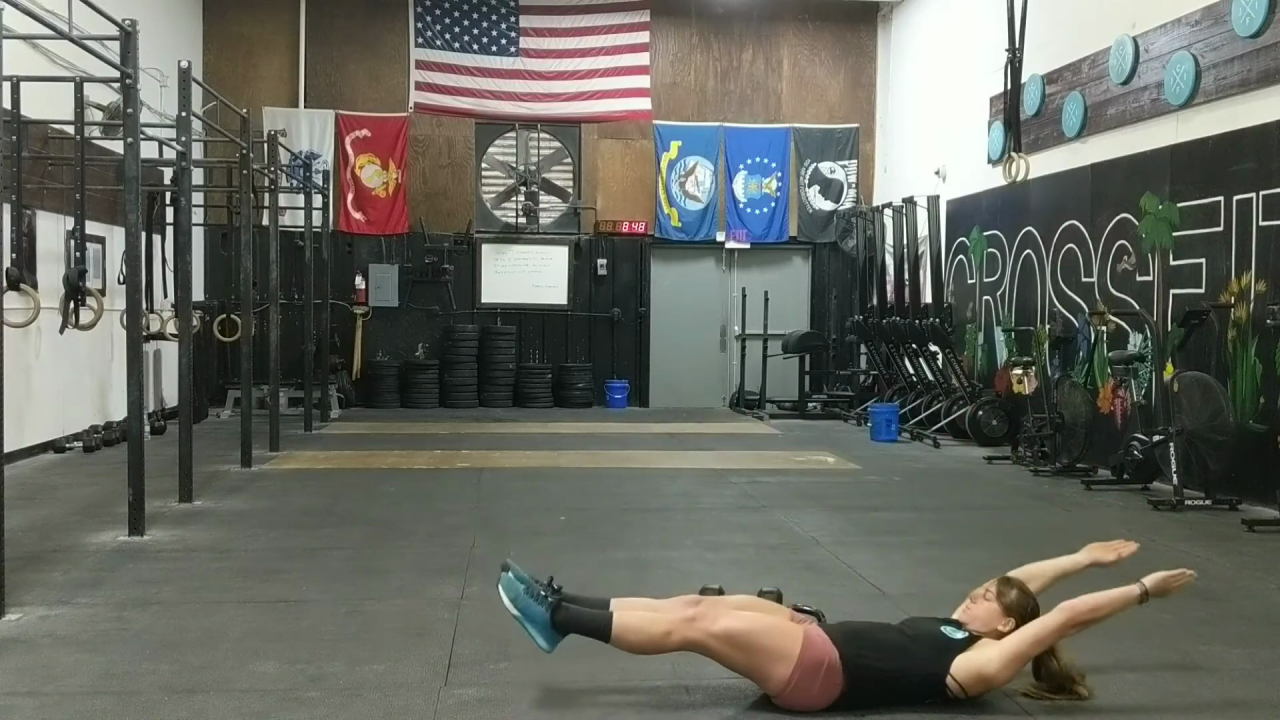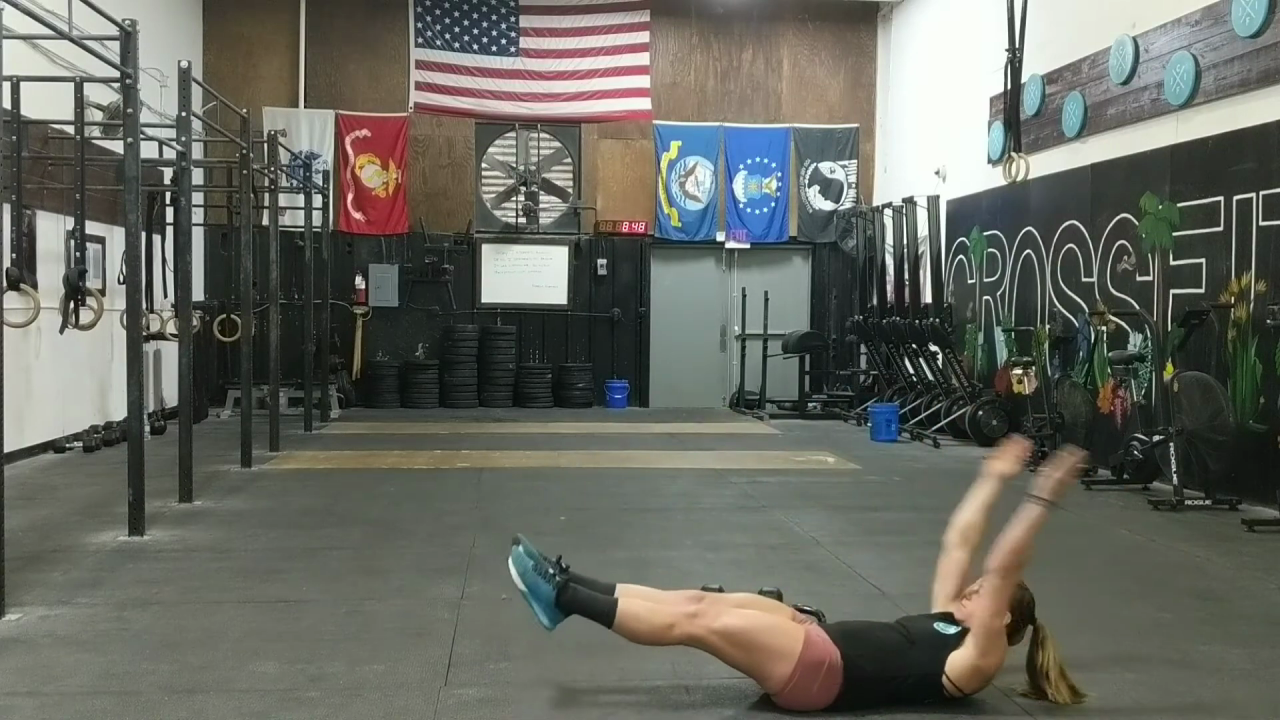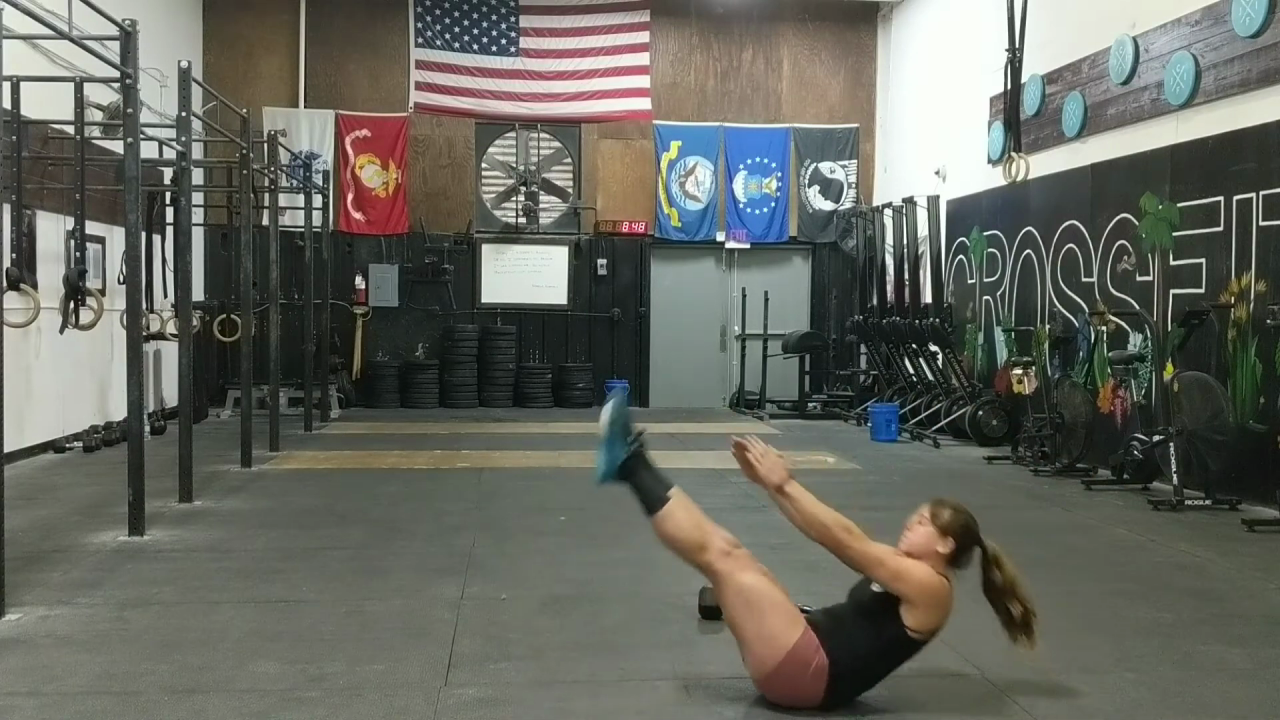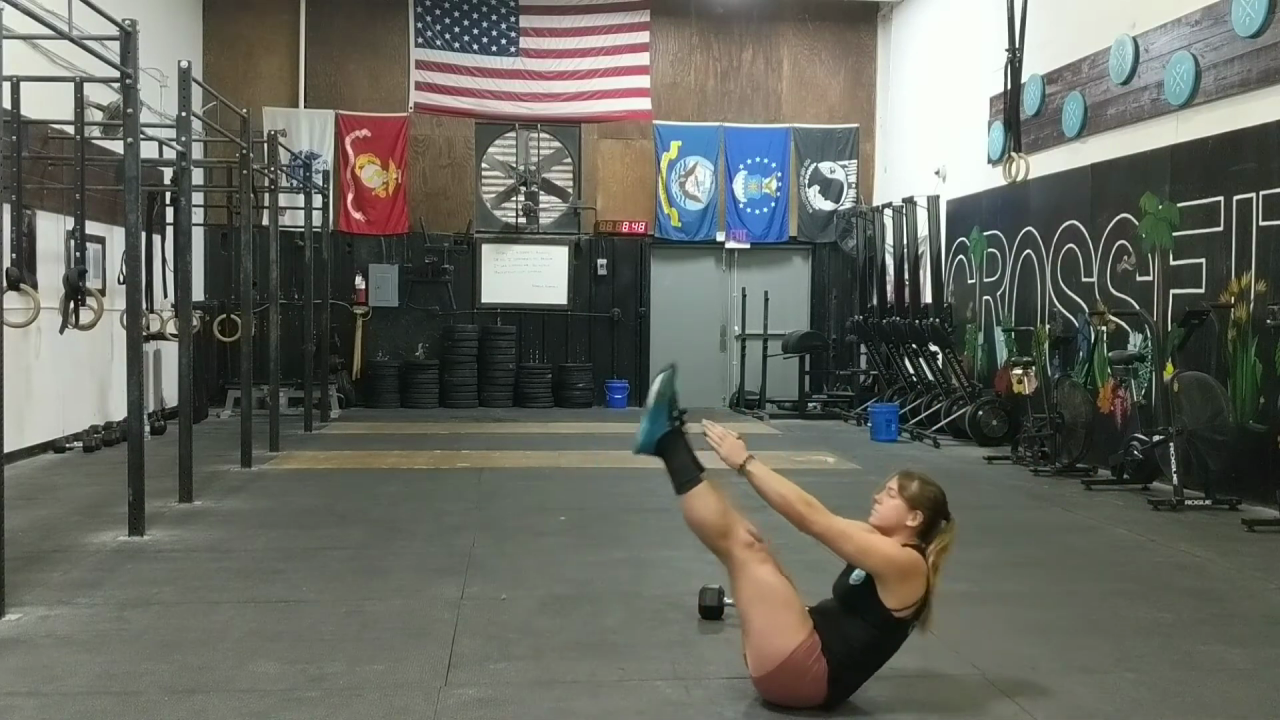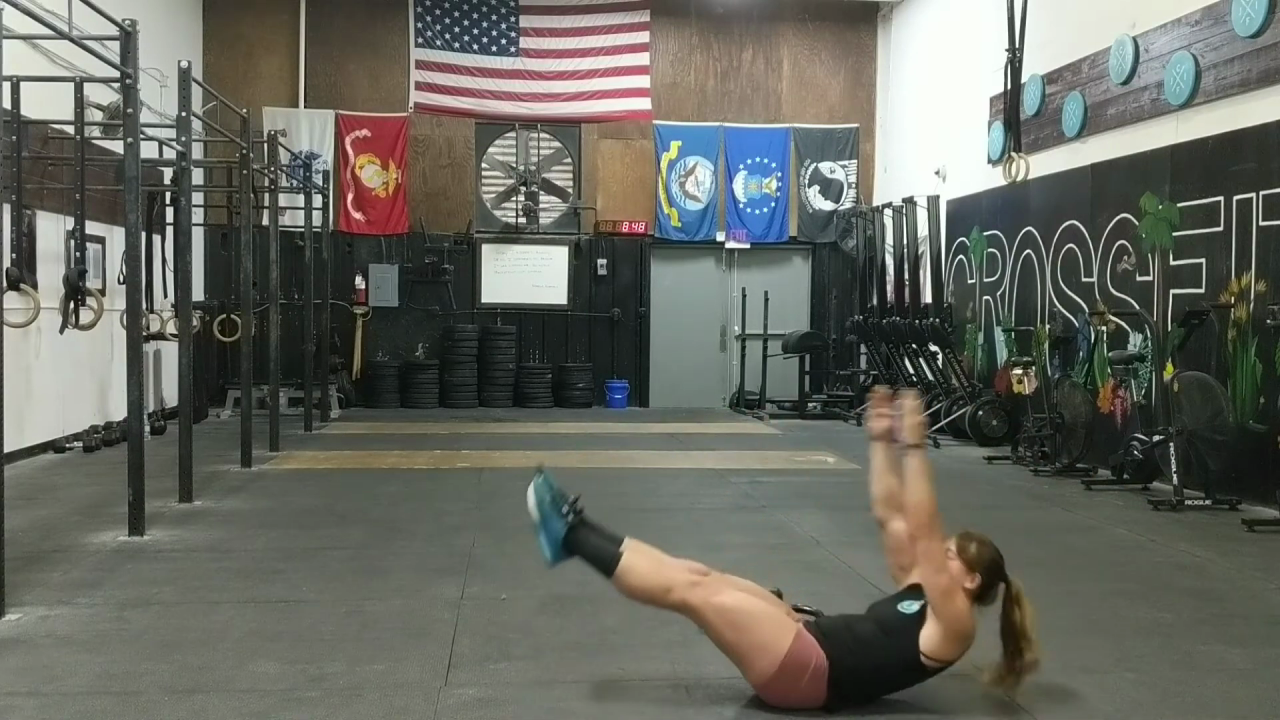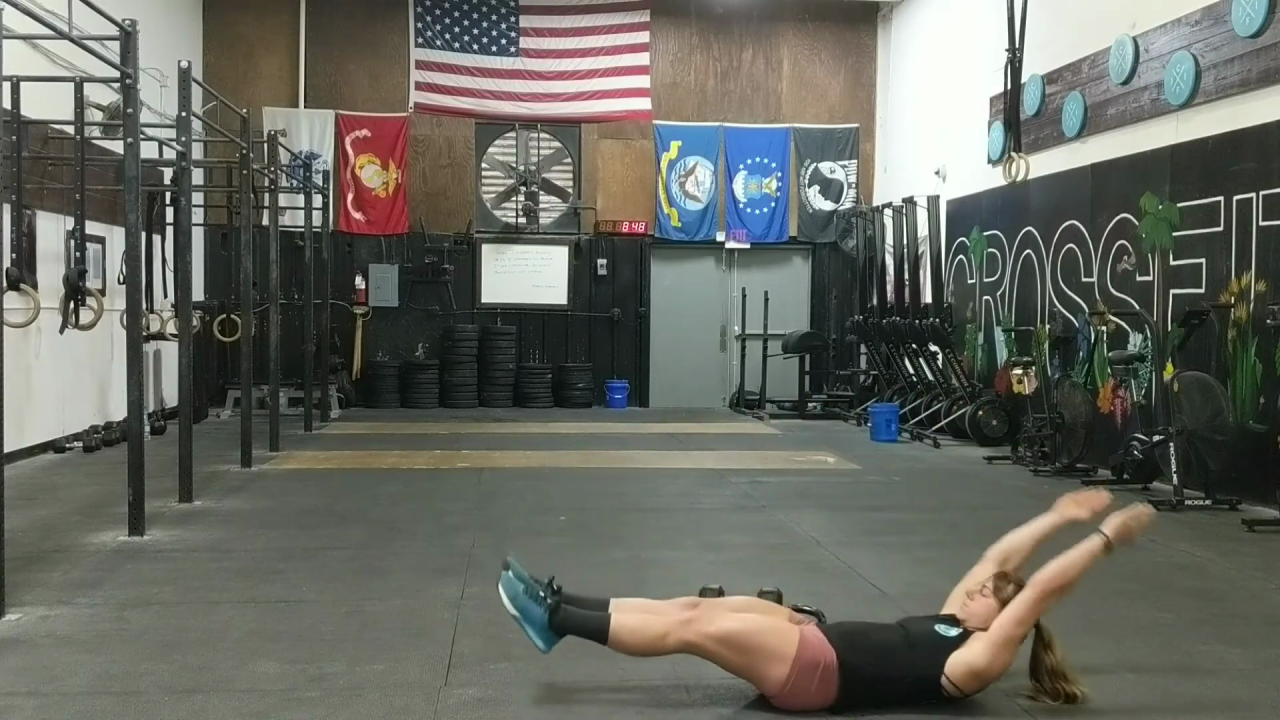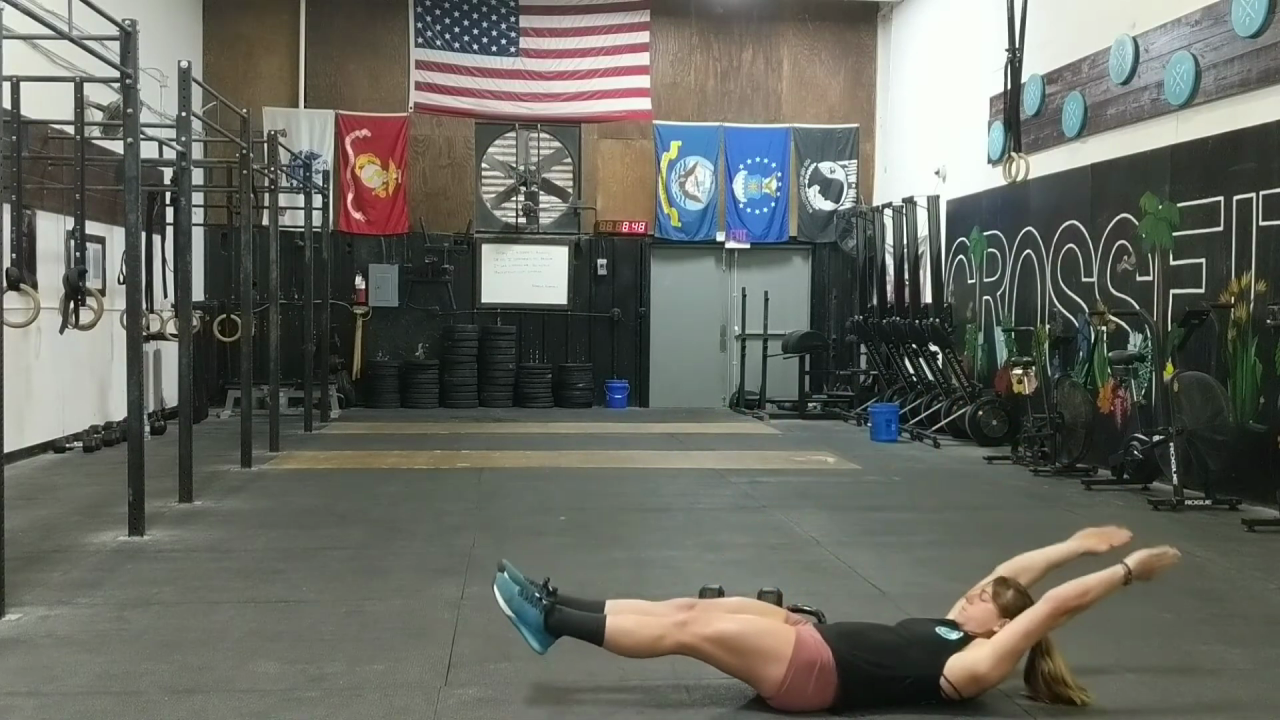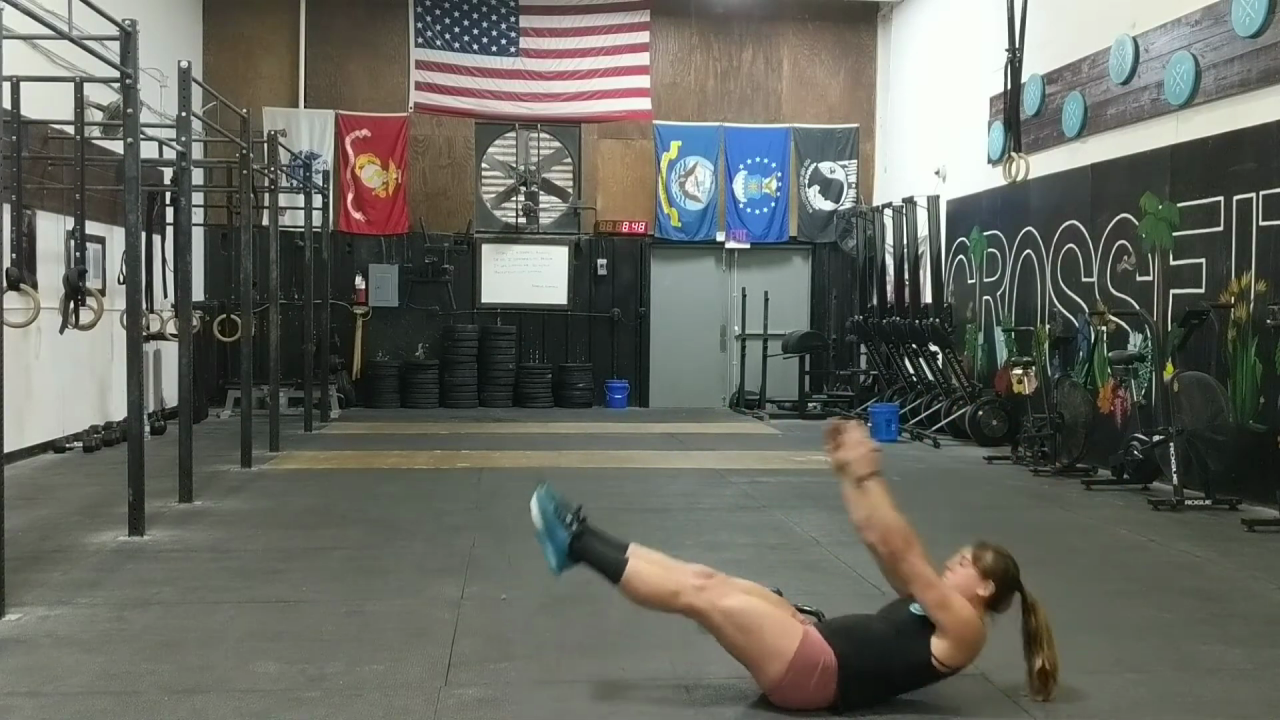
dt=0.3s
person 1, frame 1
left shoulder: (985, 665)
right shoulder: (962, 635)
left elbow: (1059, 618)
right elbow: (1015, 580)
left wrist: (1142, 590)
right wrist: (1086, 558)
left hip: (821, 671)
right hip: (818, 641)
left knee: (693, 622)
right knee: (696, 606)
left ankle: (561, 618)
right ankle: (562, 608)
person 1, frame 2
left shoulder: (977, 662)
right shoulder: (944, 622)
left elbow: (1002, 577)
right elbow: (957, 546)
left wrist: (1039, 502)
right wrist: (993, 478)
left hip: (817, 674)
right hip: (811, 641)
left knee: (689, 618)
right knee: (694, 602)
left ankle: (564, 595)
right ankle: (566, 585)
person 1, frame 3
left shoulder: (926, 585)
right shoulder: (898, 568)
left elbow: (842, 536)
right elbow: (840, 538)
left wrist: (783, 484)
right wrist: (770, 478)
left hip: (808, 677)
right hip: (799, 666)
left knee: (720, 554)
right knee: (720, 547)
left ankle: (633, 464)
right ankle: (632, 463)
person 1, frame 4
left shoulder: (902, 564)
right shoulder: (881, 549)
left elbow: (813, 517)
right elbow: (813, 517)
left wrist: (744, 462)
right wrist: (744, 460)
left hip: (801, 675)
right hip: (791, 662)
left knee: (743, 546)
right knee: (741, 541)
left ankle: (669, 439)
right ankle: (669, 442)
person 1, frame 5
left shoulder: (953, 625)
right shoulder: (919, 590)
left elbow: (919, 535)
right elbow: (890, 515)
left wrist: (911, 446)
right wrist: (882, 440)
left hip: (807, 673)
right hip: (804, 644)
left knee: (689, 588)
right knee: (695, 574)
left ankle: (574, 532)
right ankle: (576, 532)
person 1, frame 6
left shoulder: (978, 661)
right shoulder: (955, 624)
left elbow: (1036, 593)
right elbow: (999, 558)
left wrist: (1105, 537)
right wrist: (1061, 515)
left hip: (819, 671)
right hip: (820, 642)
left knee: (689, 626)
right knee: (694, 608)
left ankle: (559, 617)
right ankle: (561, 607)
person 1, frame 7
right shoulder: (957, 633)
left elbow: (1045, 611)
right elbow: (1008, 576)
left wrist: (1126, 572)
right wrist: (1076, 545)
right hip: (818, 642)
left knee: (690, 631)
right knee: (689, 610)
left ankle: (555, 621)
right ankle: (558, 608)
person 1, frame 8
left shoulder: (963, 628)
right shoulder: (928, 602)
left elbow: (904, 552)
right elbow: (876, 537)
left wrist: (868, 476)
right wrist: (849, 470)
left hip: (814, 674)
right hip: (812, 643)
left knee: (696, 594)
right knee: (703, 578)
left ankle: (580, 546)
right ankle: (581, 538)
